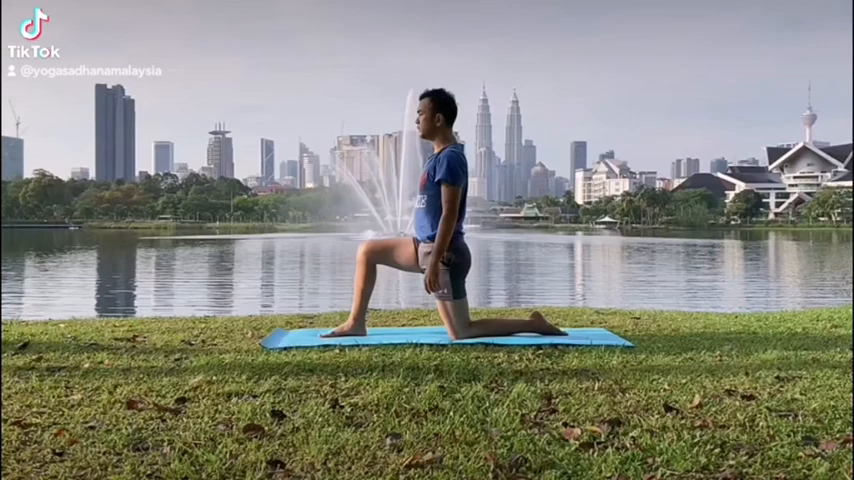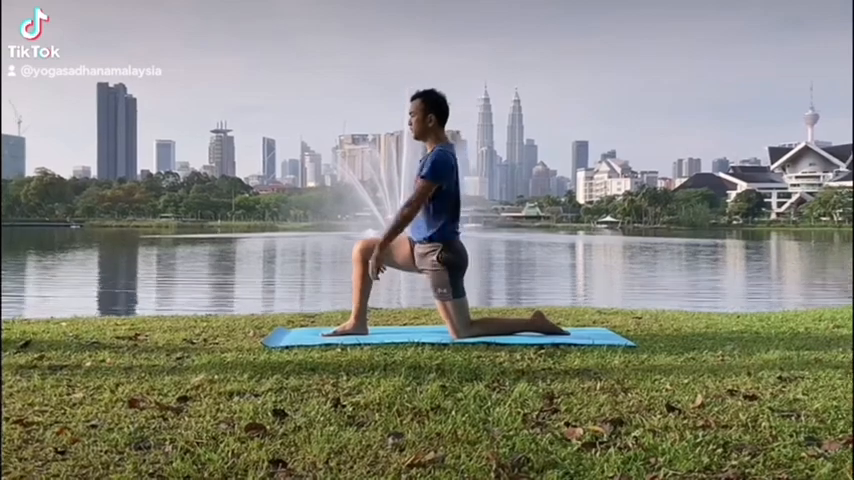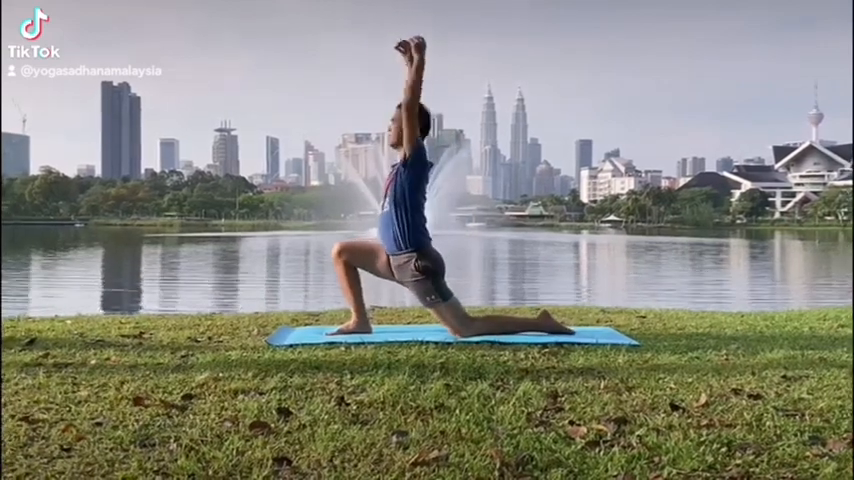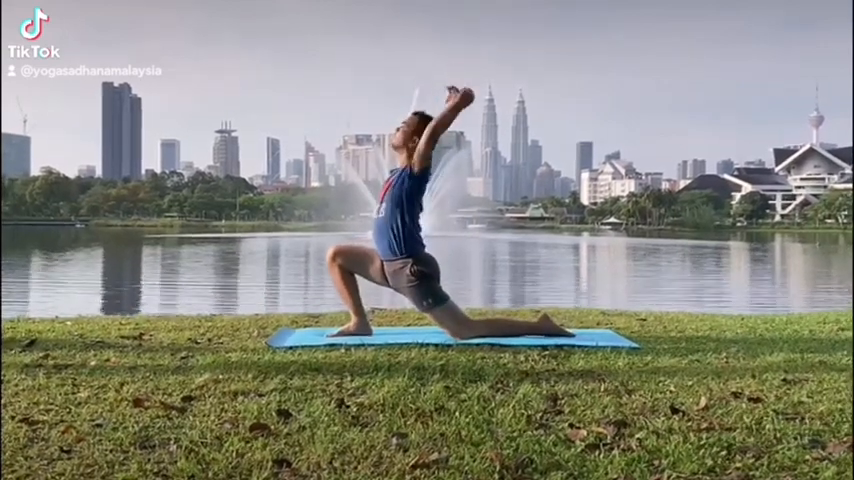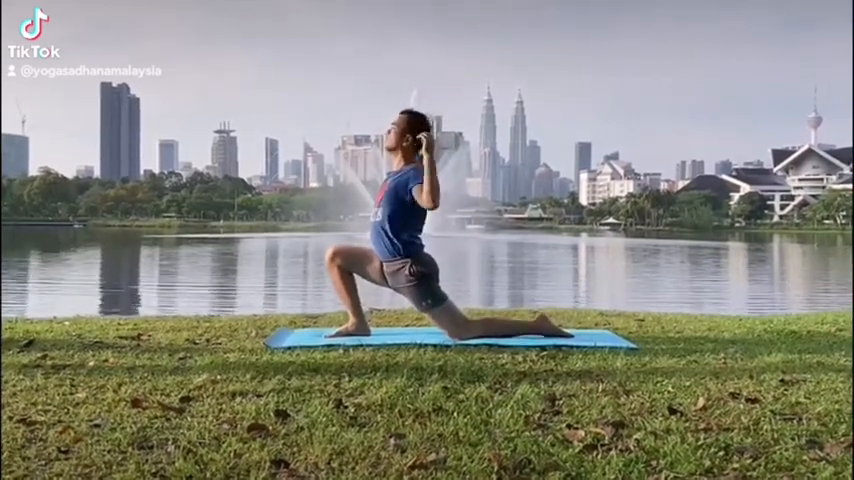
dt=1s
person 1, frame 1
left shoulder: (450, 158)
right shoulder: (440, 156)
left elbow: (449, 214)
left wrist: (433, 264)
left hip: (444, 252)
right hip: (426, 246)
left knee: (461, 332)
right knee: (367, 251)
left ankle: (532, 324)
right ankle: (356, 323)
person 1, frame 2
left shoulder: (440, 158)
right shoulder: (437, 155)
left elbow: (412, 206)
right elbow: (417, 205)
left wrist: (381, 248)
right wrist: (379, 246)
left hip: (440, 253)
right hip: (422, 246)
left knee: (463, 331)
right knee: (362, 249)
left ankle: (534, 323)
right ankle: (357, 322)
person 1, frame 3
left shoulder: (414, 162)
right shoulder: (405, 164)
left elbow: (411, 110)
right elbow: (410, 109)
left wrist: (417, 64)
right wrist: (411, 64)
left hip: (416, 263)
right hip: (397, 257)
left knee: (466, 328)
right knee: (341, 252)
left ankle: (540, 323)
right ankle: (359, 321)
person 1, frame 4
left shoulder: (414, 172)
right shoulder: (401, 173)
left elbow: (432, 133)
right elbow: (432, 132)
left wrist: (457, 105)
right wrist: (451, 107)
left hip: (411, 270)
right hip: (391, 264)
left knee: (465, 331)
right knee: (337, 256)
left ankle: (539, 326)
right ankle: (359, 323)
person 1, frame 5
left shoulder: (413, 176)
right shoulder: (398, 174)
left elbow: (431, 201)
left wrist: (429, 154)
left hip: (410, 269)
right hip: (390, 264)
left knee: (462, 331)
right knee: (335, 256)
left ankle: (534, 326)
right ankle: (358, 323)
